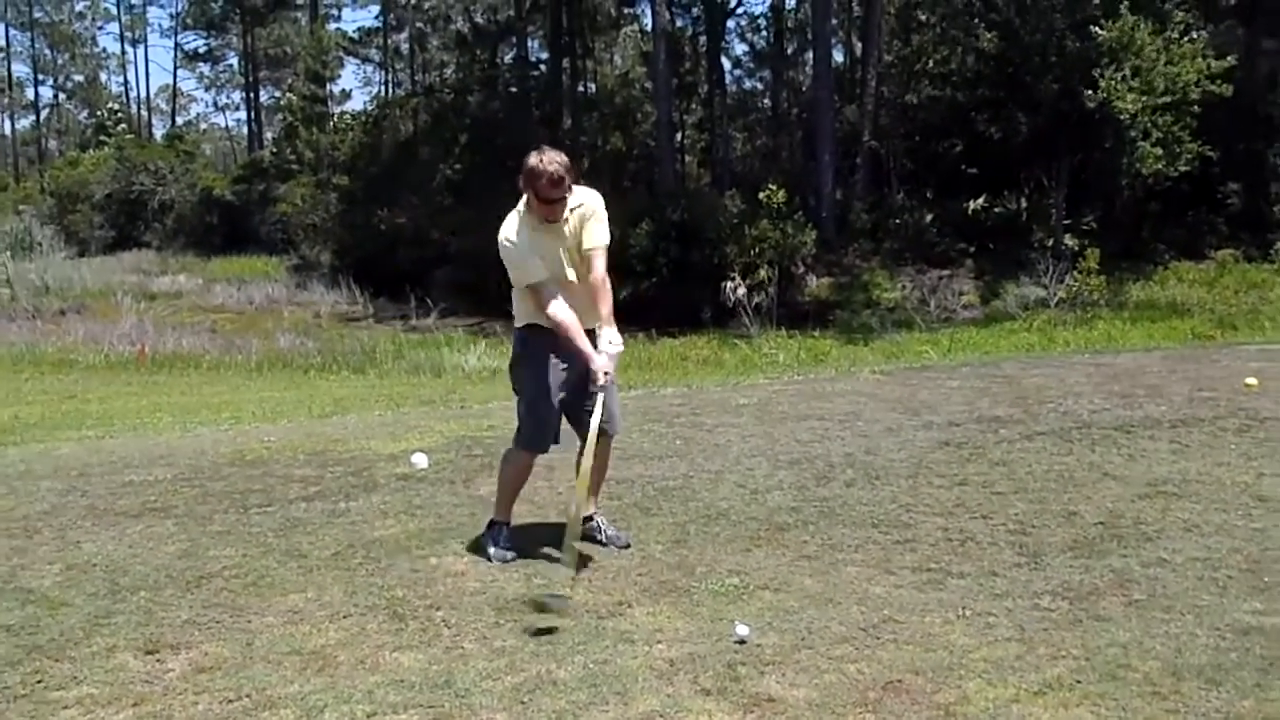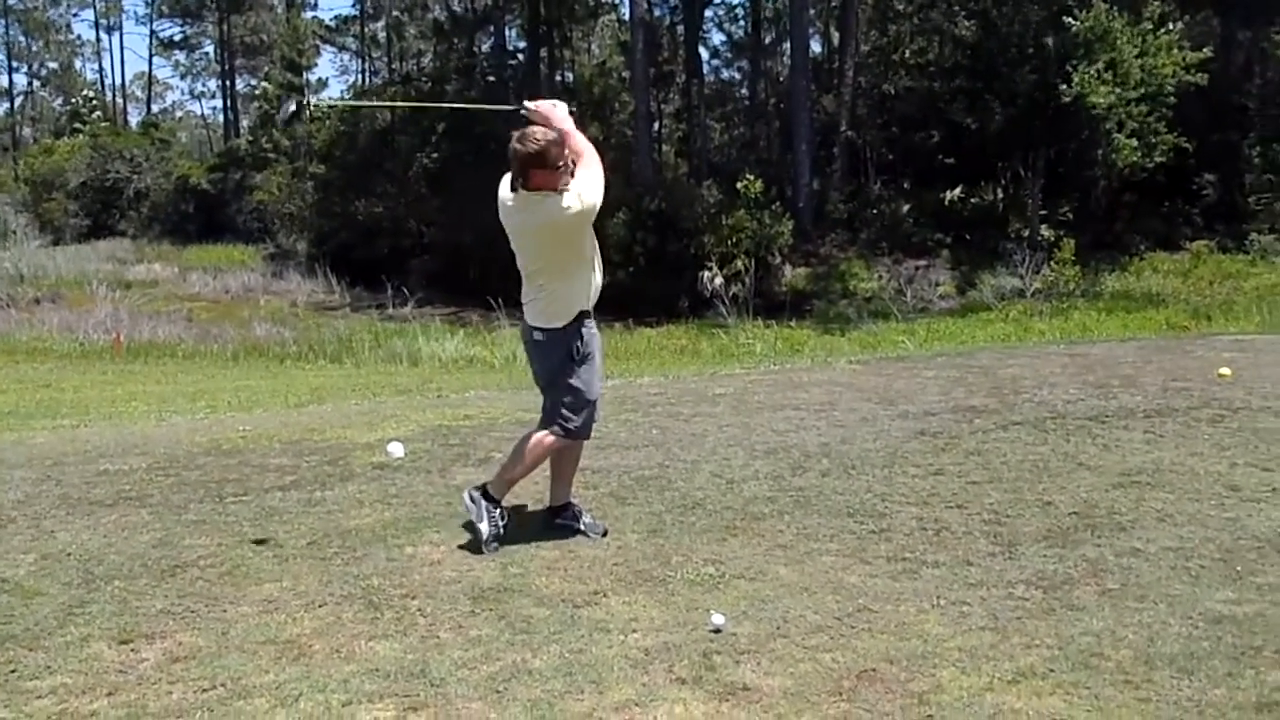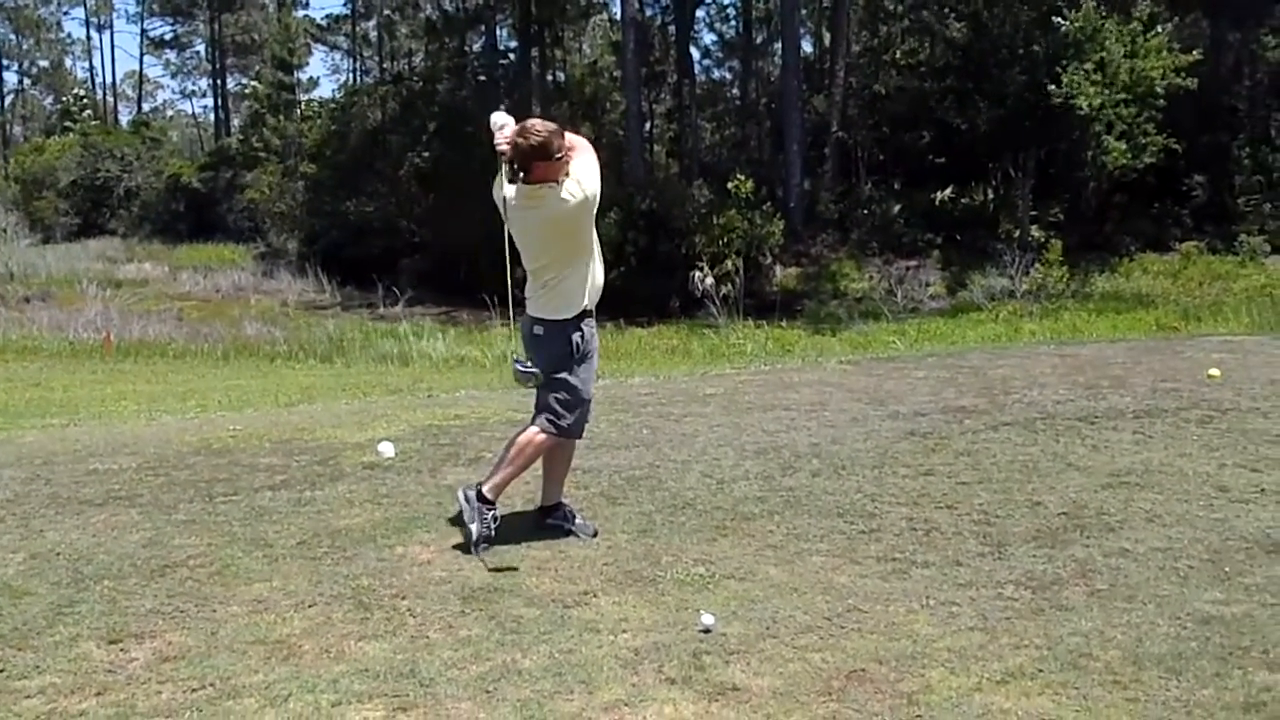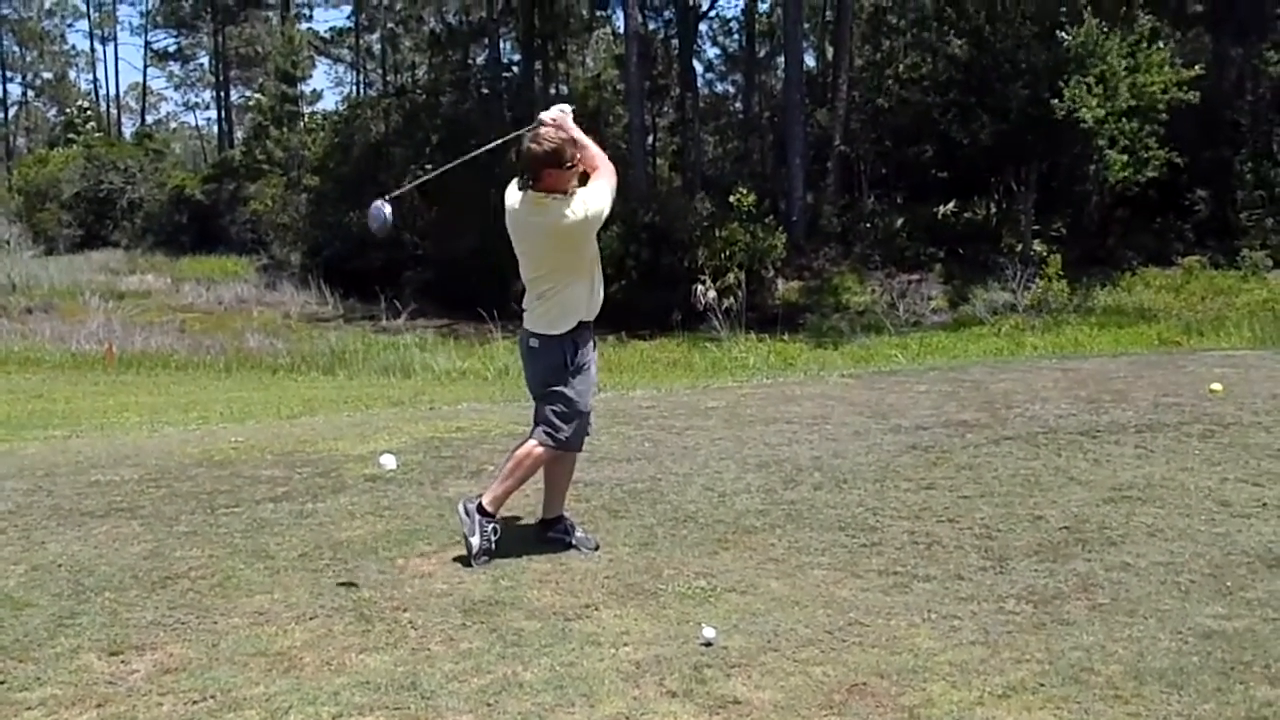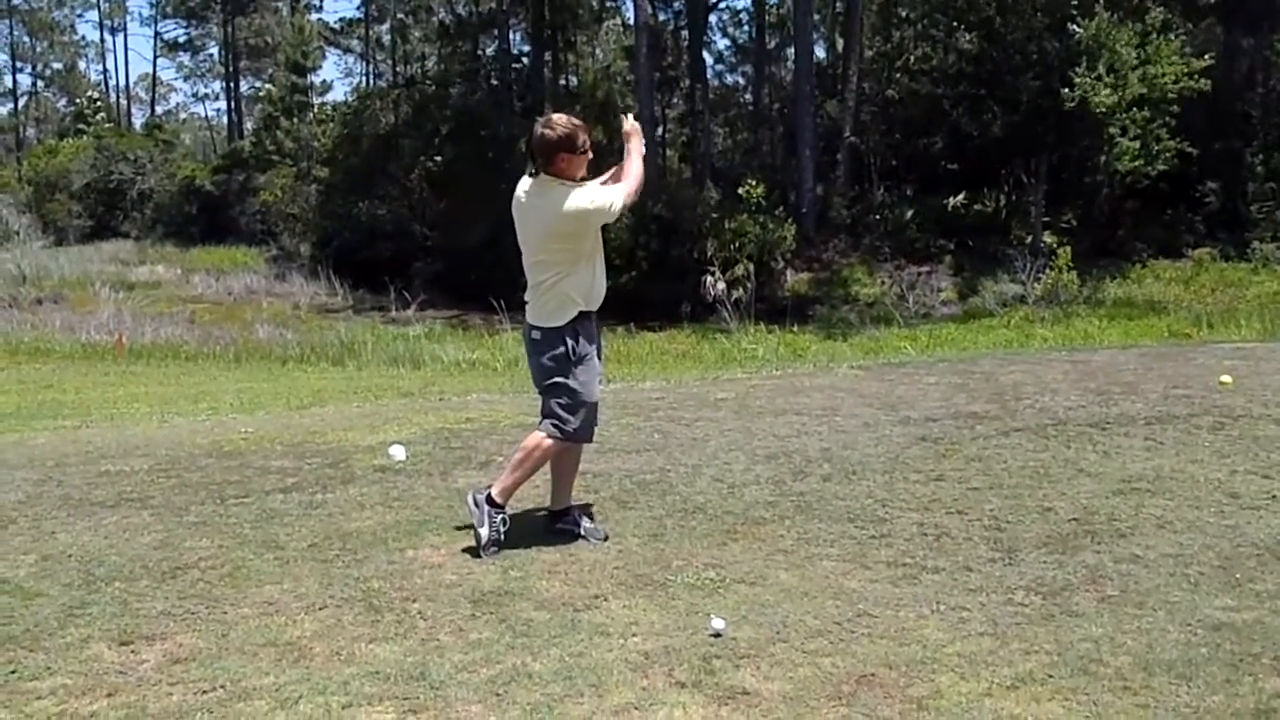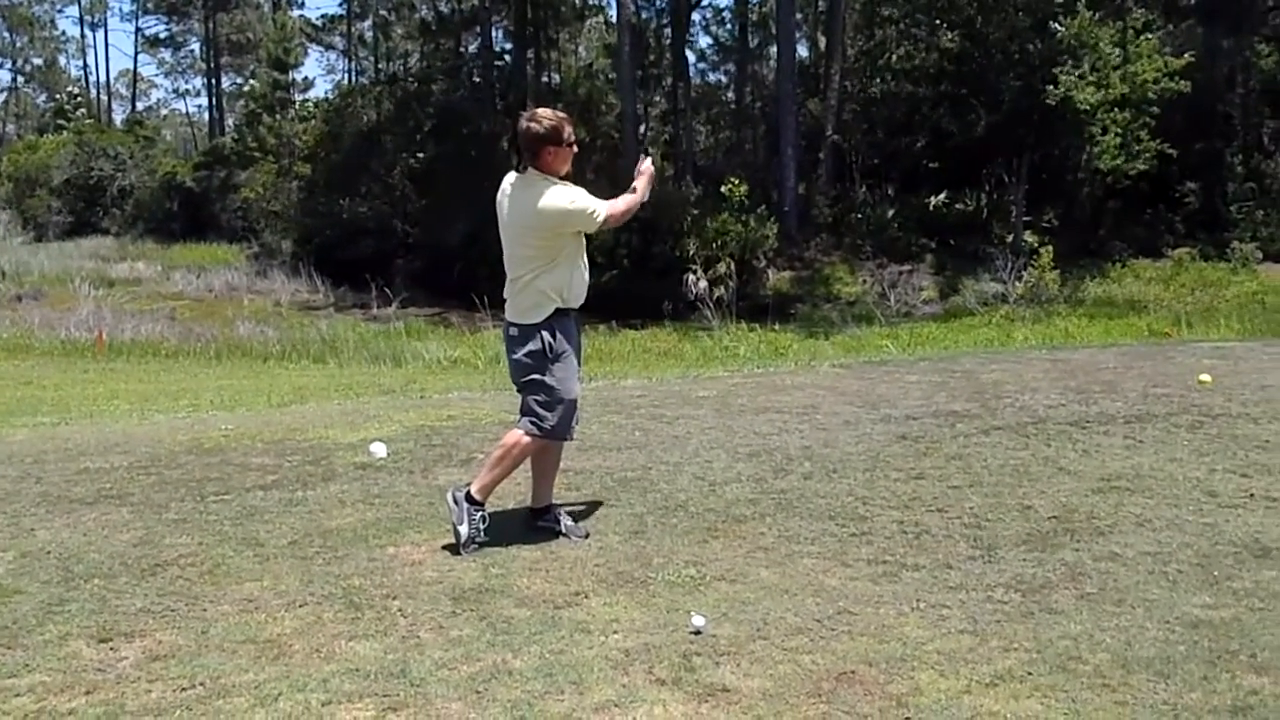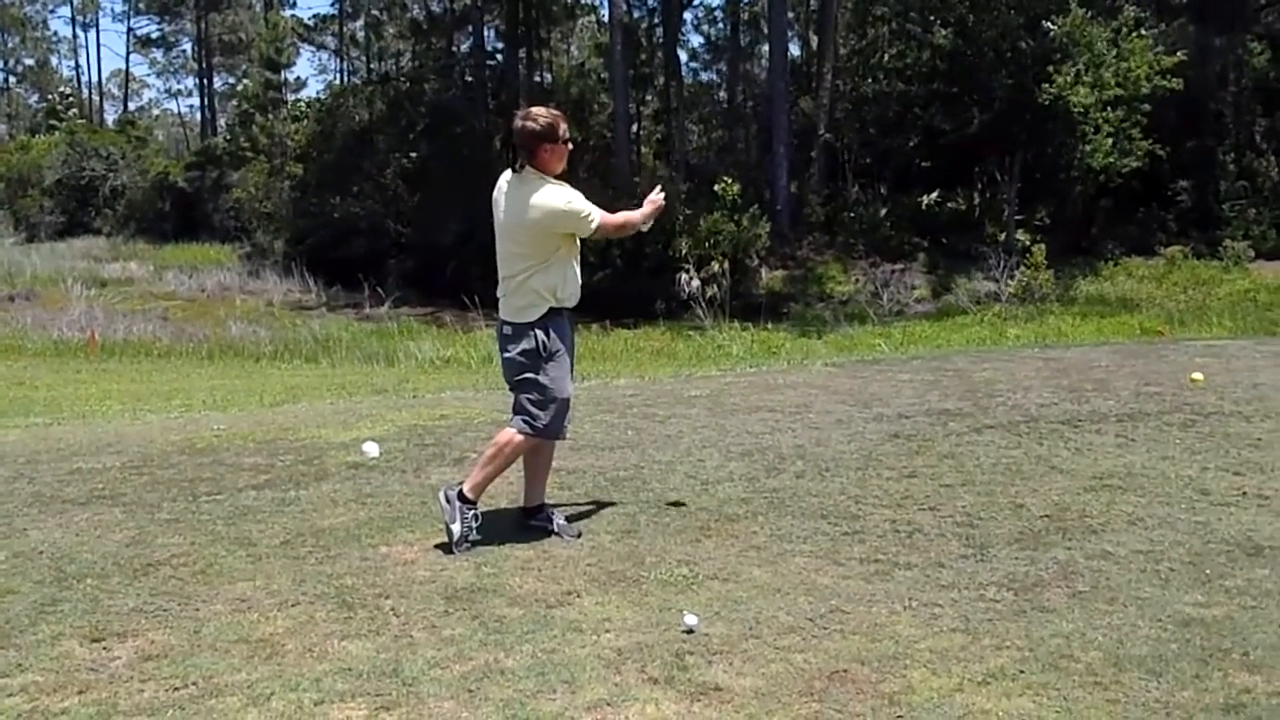
dt=0.3s
person 1, frame 1
left shoulder: (589, 202)
right shoulder: (514, 236)
left elbow: (597, 268)
right elbow: (551, 301)
left wrist: (607, 327)
right wrist: (585, 352)
left hip: (590, 333)
right hip: (541, 340)
left knee: (603, 430)
right knee: (531, 439)
left ankle: (589, 518)
right ankle: (499, 524)
person 1, frame 2
left shoulder: (510, 192)
right shoulder: (570, 208)
left elbow: (568, 175)
right elbow: (588, 161)
left wrist: (552, 126)
right wrist: (563, 123)
left hip: (549, 321)
right hip: (567, 329)
left knee: (572, 417)
right knee: (563, 423)
left ankle: (561, 507)
right ankle: (490, 497)
person 1, frame 3
left shoulder: (509, 194)
right shoulder: (574, 200)
right elbow: (584, 147)
left wrist: (516, 142)
right wrist: (521, 141)
left hip: (545, 319)
right hip: (567, 326)
left knee: (567, 418)
right knee: (553, 421)
left ankle: (552, 506)
right ankle: (484, 497)
person 1, frame 4
left shoulder: (515, 199)
right shoulder: (576, 215)
right elbow: (606, 171)
left wrist: (556, 133)
right wrist: (572, 129)
left hip: (544, 332)
right hip: (565, 338)
left knee: (567, 429)
right knee: (554, 432)
left ankle: (553, 518)
right ankle: (484, 508)
person 1, frame 5
left shoulder: (527, 190)
right shoulder: (577, 203)
right elbow: (629, 191)
left wrist: (623, 163)
right wrist: (634, 145)
left hip: (554, 321)
right hip: (567, 328)
left knee: (577, 420)
right knee: (563, 424)
left ankle: (562, 510)
right ankle: (492, 500)
person 1, frame 6
left shoulder: (513, 185)
right shoulder: (559, 200)
right elbow: (613, 215)
left wrist: (625, 193)
right wrist: (641, 187)
left hip: (537, 318)
right hip: (545, 325)
left knee: (557, 418)
right knee: (541, 421)
left ankle: (543, 507)
right ankle: (472, 497)
person 1, frame 7
left shoulder: (508, 184)
right shoulder: (556, 200)
right elbow: (610, 225)
left wrist: (631, 221)
right wrist: (646, 212)
left hip: (528, 317)
right hip: (539, 323)
left knee: (549, 416)
right knee: (535, 420)
left ankle: (535, 506)
right ankle: (465, 496)
